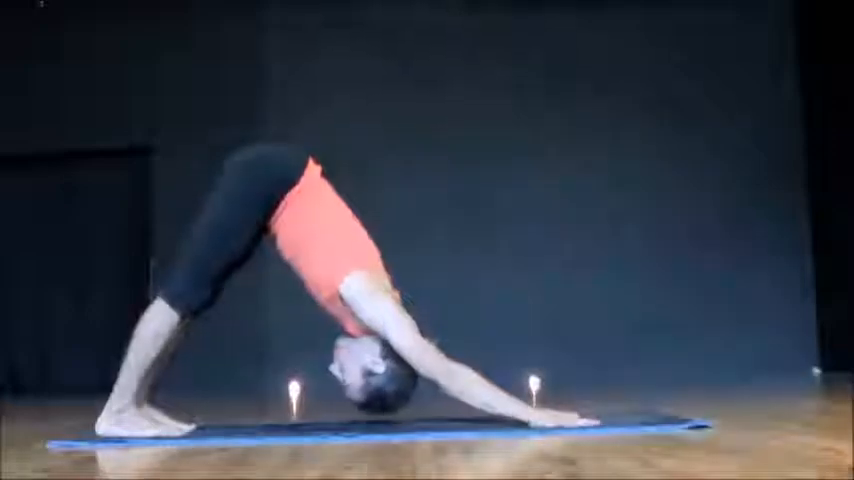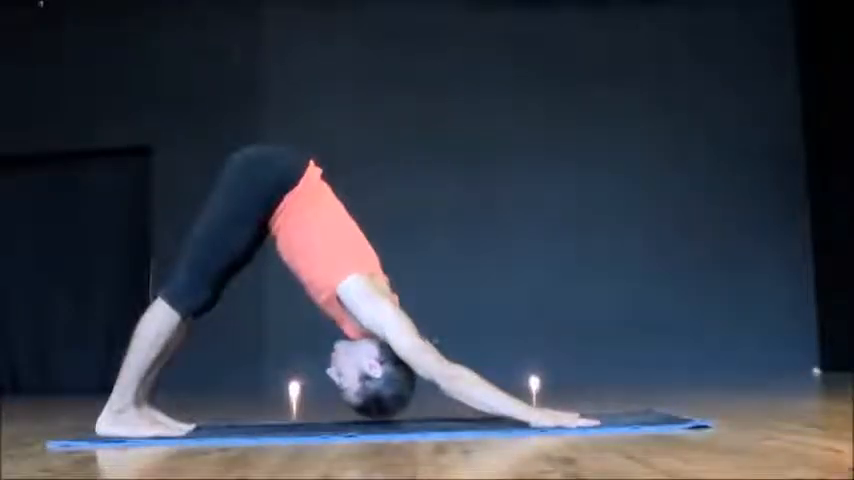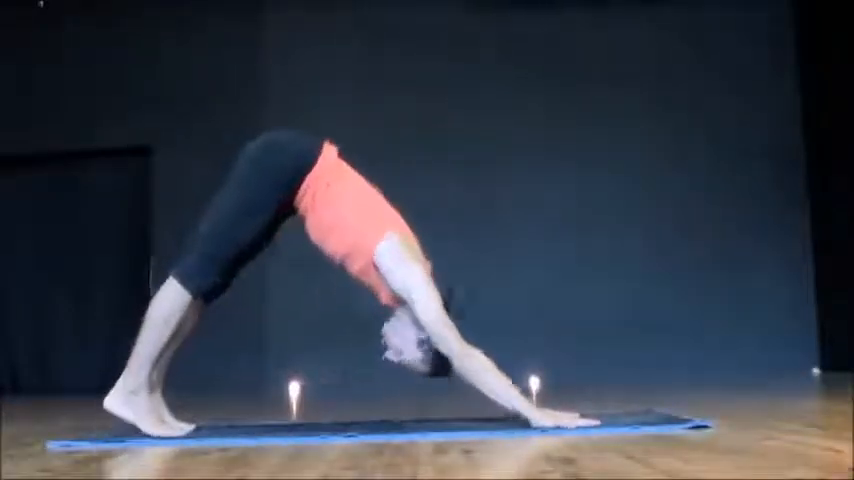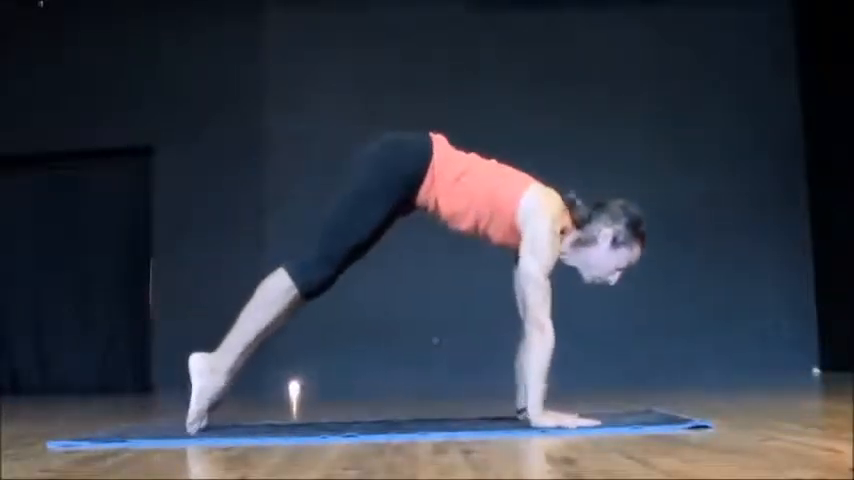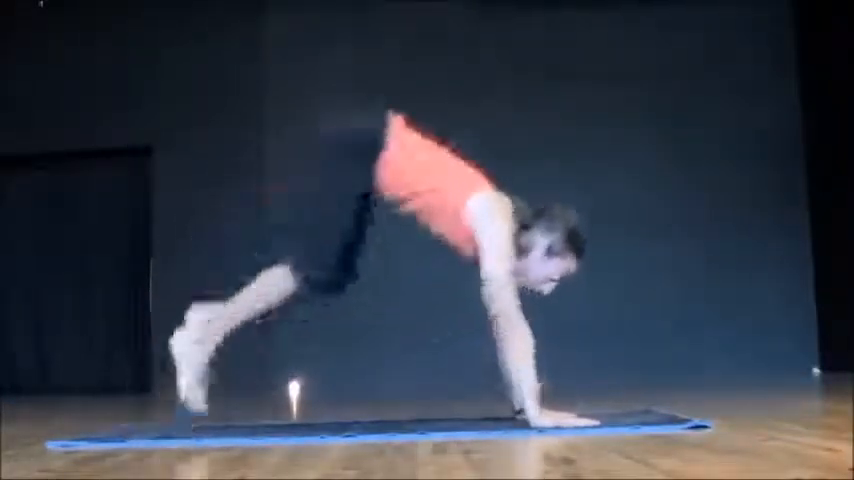
dt=1s
person 1, frame 1
right shoulder: (372, 308)
left elbow: (445, 371)
right elbow: (446, 372)
left hip: (279, 191)
right hip: (270, 180)
left knee: (196, 294)
right knee: (186, 289)
left ankle: (136, 403)
right ankle: (118, 410)
person 1, frame 2
right shoulder: (369, 309)
left elbow: (445, 373)
right elbow: (446, 374)
left hip: (278, 190)
right hip: (268, 181)
left knee: (196, 296)
right knee: (187, 290)
left ankle: (136, 403)
right ankle: (118, 410)
person 1, frame 3
left shoulder: (410, 281)
right shoulder: (408, 277)
left elbow: (459, 352)
right elbow: (459, 351)
left wrist: (525, 406)
right wrist: (532, 412)
left hip: (296, 174)
right hip: (284, 165)
left knee: (210, 279)
right knee: (201, 271)
left ankle: (148, 392)
right ankle: (132, 389)
person 1, frame 4
left shoulder: (548, 231)
right shoulder: (546, 224)
left elbow: (534, 326)
right elbow: (538, 324)
left wrist: (526, 404)
right wrist: (538, 412)
left hip: (411, 172)
right hip: (404, 165)
left knee: (318, 273)
right knee: (315, 268)
left ankle: (221, 368)
right ankle: (221, 365)
person 1, frame 5
left shoulder: (499, 230)
right shoulder: (497, 226)
left elbow: (503, 321)
right elbow: (508, 321)
left wrist: (524, 403)
right wrist: (534, 412)
left hip: (371, 151)
right hip: (360, 147)
left knee: (330, 275)
right knee: (320, 269)
left ankle: (214, 318)
right ankle: (209, 329)
